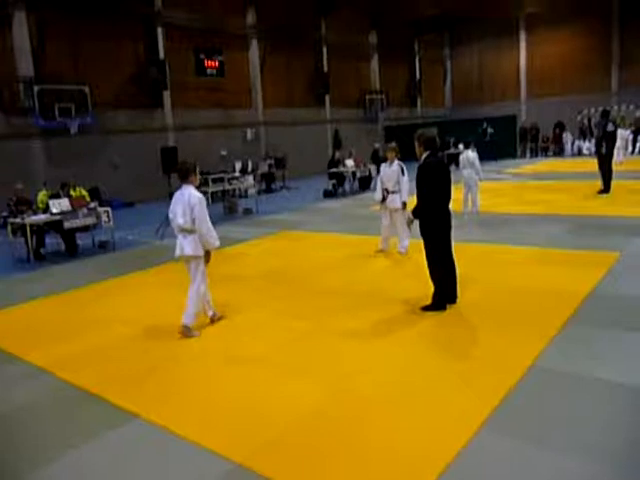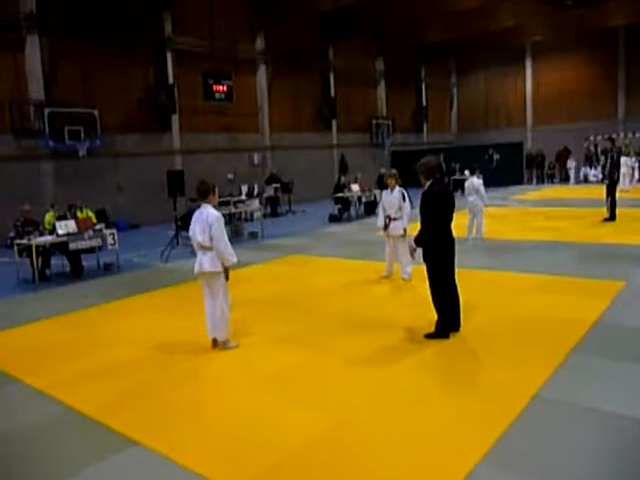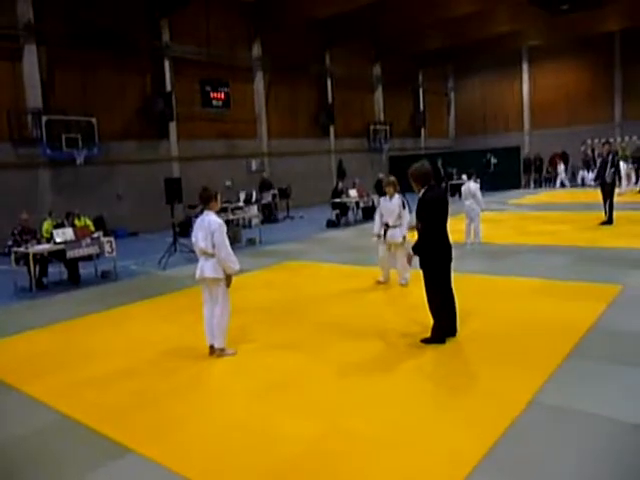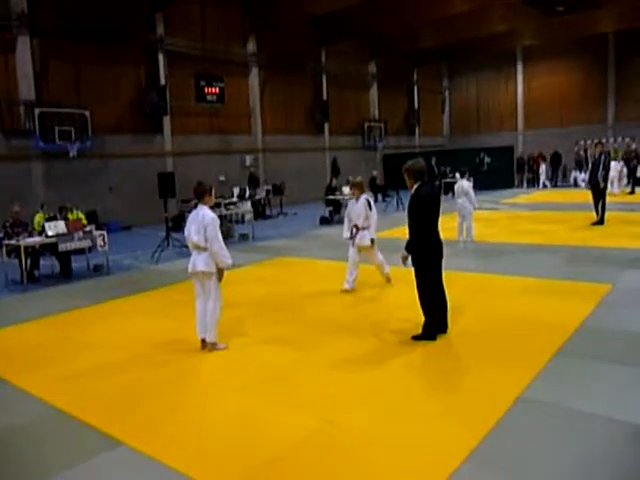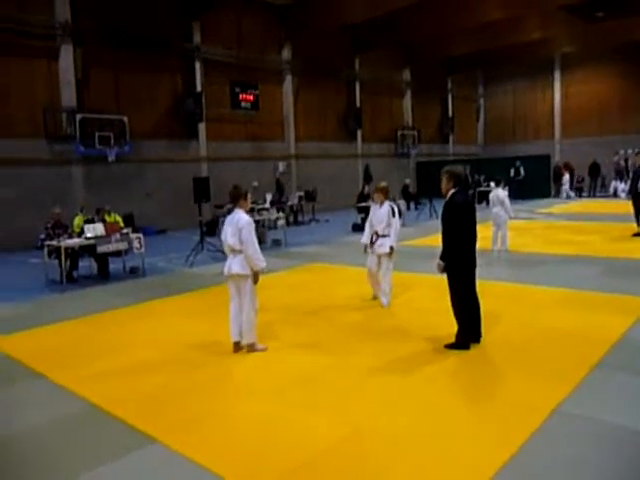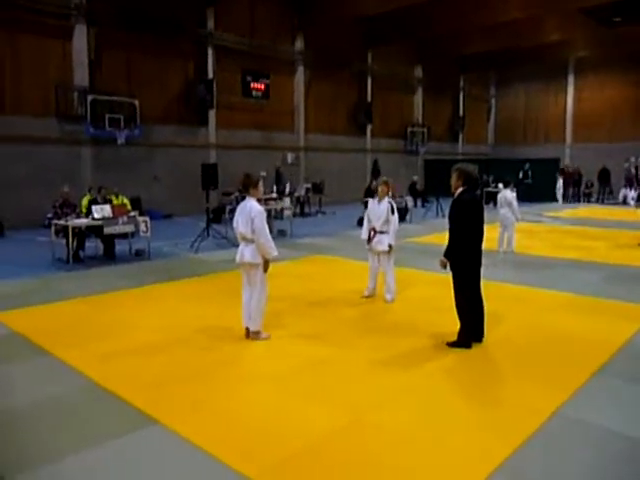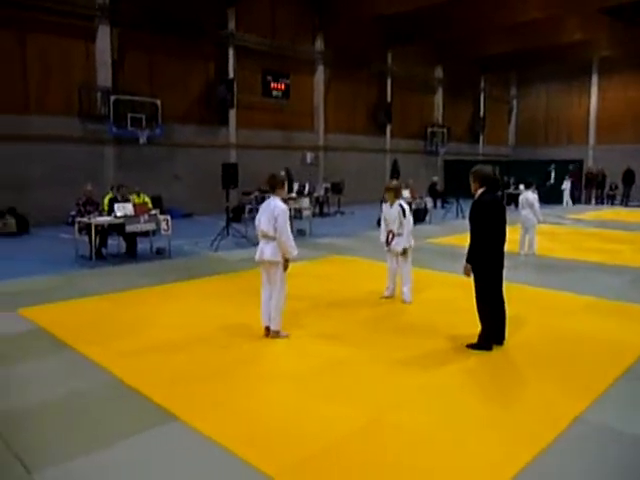
dt=0.5s
person 1, frame 1
left shoulder: (427, 166)
right shoulder: (440, 162)
left elbow: (426, 196)
left wrist: (414, 214)
left hip: (431, 219)
right hip: (442, 216)
left knee: (435, 261)
right knee: (445, 257)
left ankle: (440, 301)
right ankle: (450, 295)
person 1, frame 2
left shoulder: (430, 193)
right shoulder: (445, 189)
left elbow: (429, 224)
left wrist: (417, 243)
left hip: (435, 247)
right hip: (446, 243)
left knee: (439, 288)
right knee: (449, 284)
left ankle: (443, 328)
right ankle: (453, 323)
person 1, frame 3
left shoulder: (427, 199)
right shoulder: (439, 191)
left elbow: (427, 232)
left wrist: (414, 251)
right wrist: (418, 226)
left hip: (433, 252)
right hip: (443, 248)
left knee: (435, 293)
right knee: (445, 289)
left ankle: (439, 333)
right ankle: (450, 328)
person 1, frame 4
left shoulder: (419, 196)
right shoulder: (432, 189)
left elbow: (418, 227)
left wrist: (408, 250)
right wrist: (412, 239)
left hip: (424, 250)
right hip: (434, 245)
left knee: (426, 290)
right knee: (436, 286)
left ankle: (430, 330)
right ankle: (441, 325)
person 1, frame 5
left shoulder: (453, 203)
right shoulder: (466, 198)
left elbow: (451, 235)
left wrist: (443, 258)
left hip: (457, 258)
right hip: (468, 254)
left knee: (459, 298)
right knee: (469, 295)
left ankle: (464, 339)
right ankle: (474, 334)
person 1, frame 6
left shoulder: (461, 201)
right shoulder: (475, 198)
left elbow: (457, 233)
left wrist: (447, 256)
left hip: (463, 256)
right hip: (474, 253)
left knee: (463, 297)
right knee: (474, 294)
left ankle: (465, 338)
right ankle: (477, 333)
person 1, frame 7
left shoulder: (481, 202)
right shoulder: (496, 199)
left elbow: (477, 236)
left wrist: (469, 261)
left hip: (484, 259)
right hip: (496, 256)
left knee: (485, 299)
right knee: (496, 296)
left ankle: (486, 340)
right ankle: (498, 336)
person 2, frame 1
left shoulder: (177, 196)
right shoulder: (196, 197)
left elbow: (173, 221)
right elbow: (203, 225)
right wrist: (209, 247)
left hip: (183, 243)
right hip: (195, 243)
left knee: (199, 281)
right knee: (197, 285)
left ankle: (211, 313)
right ankle: (186, 324)
person 2, frame 2
left shoulder: (196, 215)
right shoulder: (214, 215)
left elbow: (194, 239)
right elbow: (221, 243)
right wrist: (227, 264)
left hip: (202, 261)
right hip: (214, 261)
left knee: (210, 301)
right knee: (222, 301)
left ankle: (214, 338)
right ankle: (223, 339)
person 2, frame 3
left shoulder: (199, 222)
right shoulder: (216, 223)
left elbow: (196, 245)
right elbow: (223, 250)
right wrist: (230, 271)
left hip: (203, 267)
right hip: (216, 268)
left knee: (209, 307)
right knee: (221, 308)
left ankle: (212, 345)
right ankle: (219, 347)
person 2, frame 4
left shoulder: (192, 216)
right shoulder: (210, 217)
left elbow: (189, 239)
right elbow: (215, 244)
right wrist: (222, 265)
left hip: (196, 261)
right hip: (208, 262)
left knee: (201, 300)
right knee: (213, 302)
left ankle: (203, 339)
right ankle: (211, 341)
person 2, frame 5
left shoulder: (229, 219)
right shoulder: (245, 220)
left elbow: (225, 243)
right elbow: (250, 247)
right wrist: (257, 268)
left hip: (232, 264)
right hip: (244, 265)
left knee: (236, 303)
right knee: (249, 305)
left ankle: (237, 342)
right ankle: (250, 343)
person 2, frame 6
left shoulder: (241, 207)
right shoulder: (257, 209)
right elbow: (262, 236)
right wrist: (268, 256)
left hip: (244, 252)
right hip: (255, 253)
left knee: (248, 291)
right knee: (259, 292)
left ankle: (248, 327)
right ankle: (255, 330)
person 2, frame 7
left shoulder: (264, 206)
right shoulder: (281, 208)
right elbow: (284, 235)
right wrist: (288, 256)
left hip: (263, 250)
right hip: (275, 252)
left knee: (266, 289)
right knee: (278, 291)
left ankle: (267, 327)
right ankle: (275, 329)
person 3, frame 1
left shoulder: (400, 166)
right shoulder: (383, 166)
left elbow: (404, 183)
right elbow: (380, 183)
left wrist: (404, 200)
right wrist: (380, 198)
left hip: (396, 198)
right hip: (386, 198)
left knee: (400, 223)
right knee: (385, 223)
left ankle: (403, 247)
right ankle: (384, 245)
person 3, frame 2
left shoulder: (401, 192)
right shoulder: (385, 193)
left elbow: (406, 210)
right elbow: (382, 209)
left wrist: (404, 227)
right wrist: (382, 225)
left hip: (398, 224)
right hip: (388, 224)
left knee: (402, 250)
right knee: (389, 249)
left ankle: (406, 273)
right ankle: (388, 272)
person 3, frame 3
left shoulder: (400, 200)
right shoulder: (383, 200)
left elbow: (405, 218)
right elbow: (378, 216)
left wrist: (404, 233)
right wrist: (377, 231)
left hip: (396, 232)
right hip: (385, 232)
left knee: (400, 257)
right knee: (382, 255)
left ankle: (404, 279)
right ankle: (385, 277)
person 3, frame 4
left shoulder: (367, 201)
right shoulder: (351, 202)
left elbow: (373, 219)
right elbow: (347, 218)
left wrist: (372, 236)
right wrist: (348, 234)
left hip: (366, 234)
right hip: (355, 235)
left knee: (375, 257)
right knee: (352, 259)
left ankle: (386, 273)
right ankle: (349, 284)
person 3, frame 5
left shoulder: (391, 208)
right shoulder: (374, 207)
left elbow: (395, 227)
right elbow: (369, 224)
left wrist: (392, 245)
right wrist: (366, 241)
left hip: (385, 242)
right hip: (374, 241)
left knee: (386, 271)
right knee: (371, 268)
left ankle: (385, 299)
right ankle: (378, 292)
person 3, frame 6
left shoulder: (390, 204)
right shoulder: (371, 202)
left elbow: (394, 224)
right elbow: (367, 219)
left wrist: (390, 242)
right wrist: (366, 237)
left hip: (384, 238)
right hip: (373, 237)
left knee: (387, 267)
right knee: (373, 266)
left ankle: (389, 295)
right ankle: (370, 291)
person 3, frame 7
left shoulder: (402, 207)
right shoulder: (385, 205)
left elbow: (408, 227)
left wrist: (405, 245)
right wrist: (385, 241)
left hip: (402, 241)
right hip: (391, 240)
left knee: (404, 268)
right knee: (392, 267)
left ankle: (406, 295)
right ankle: (390, 291)
